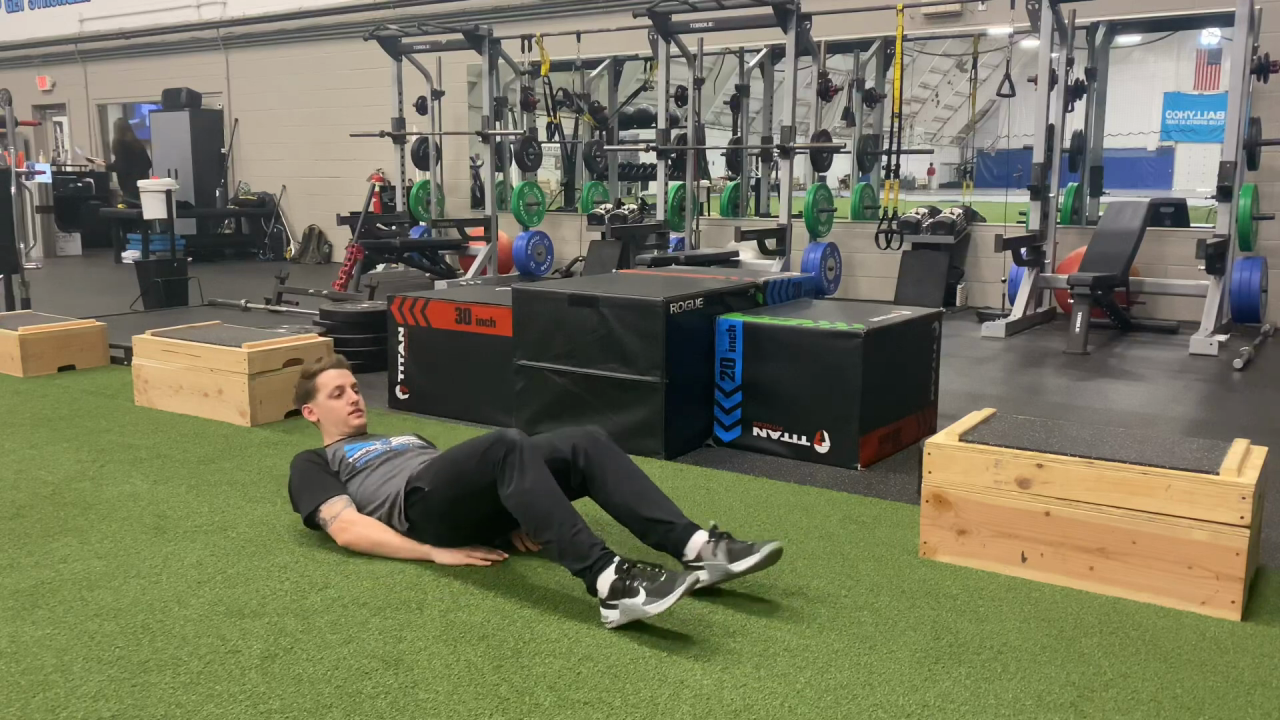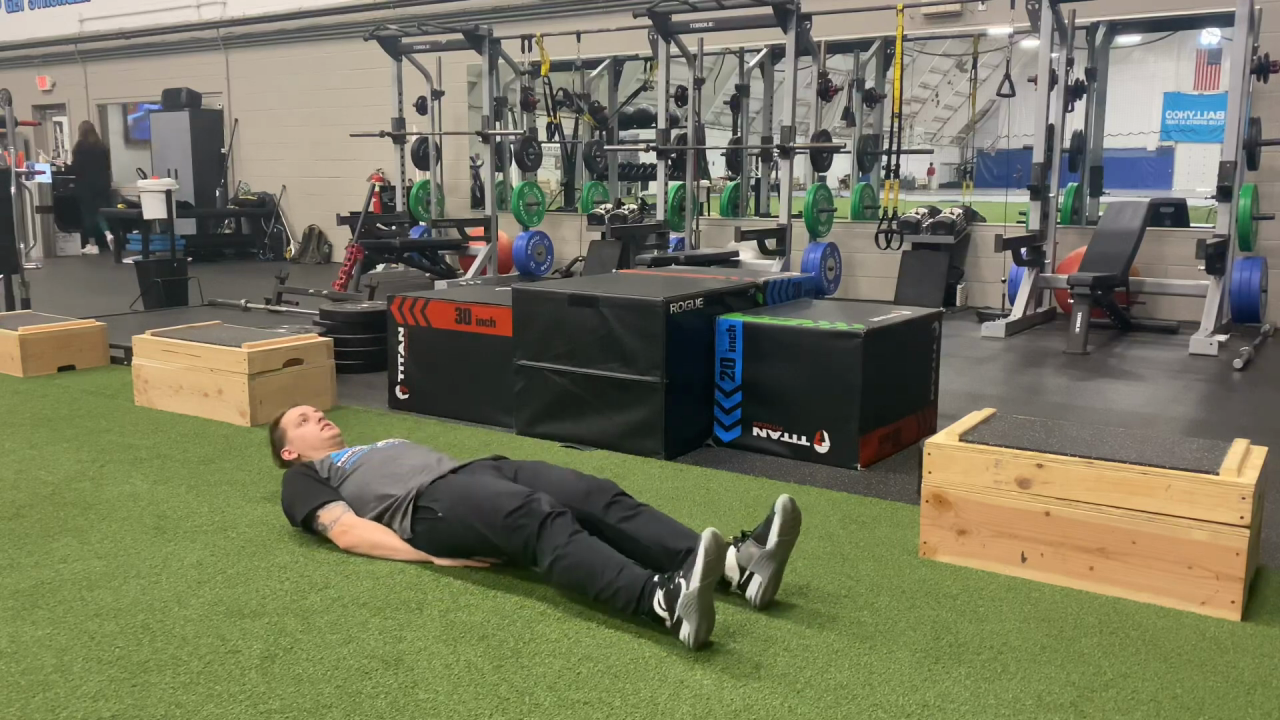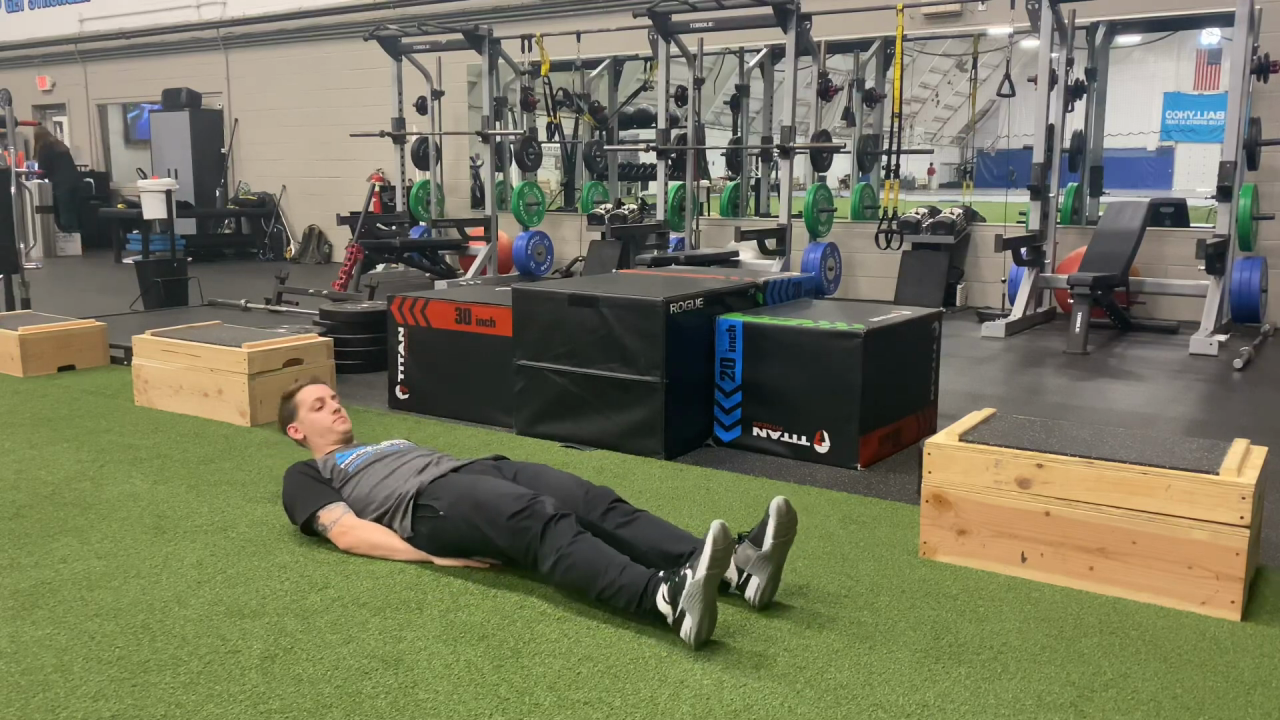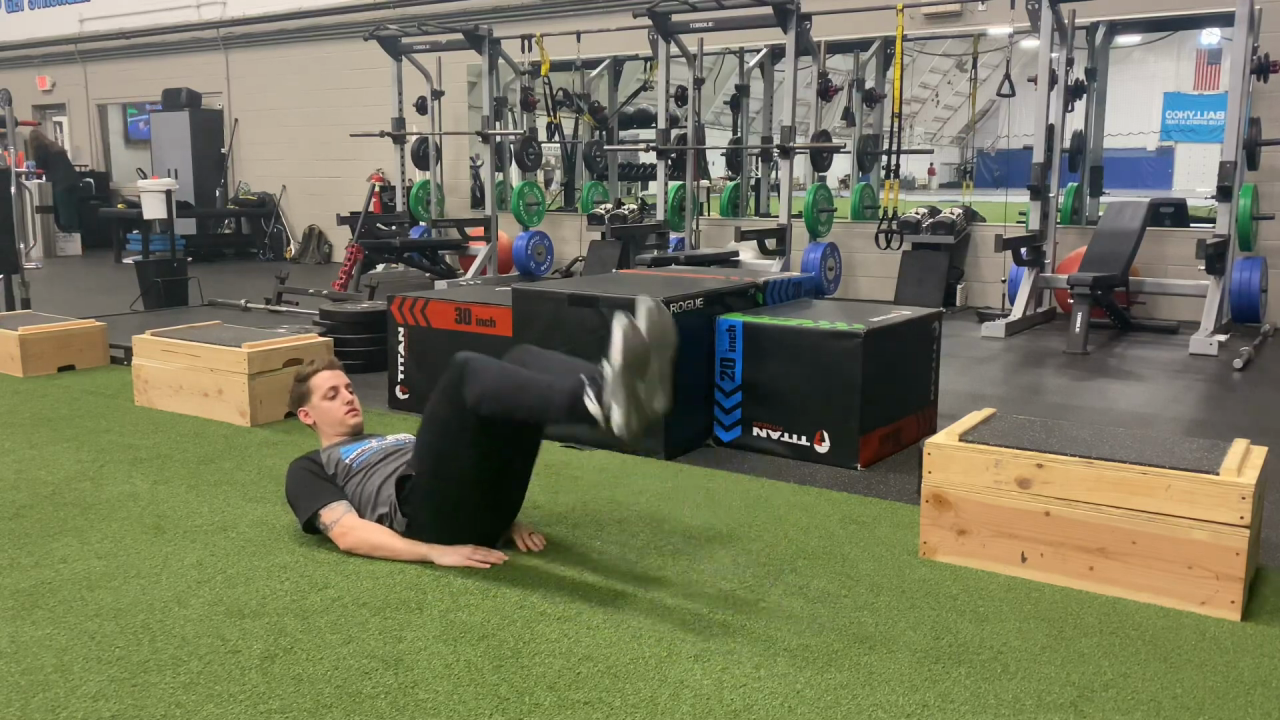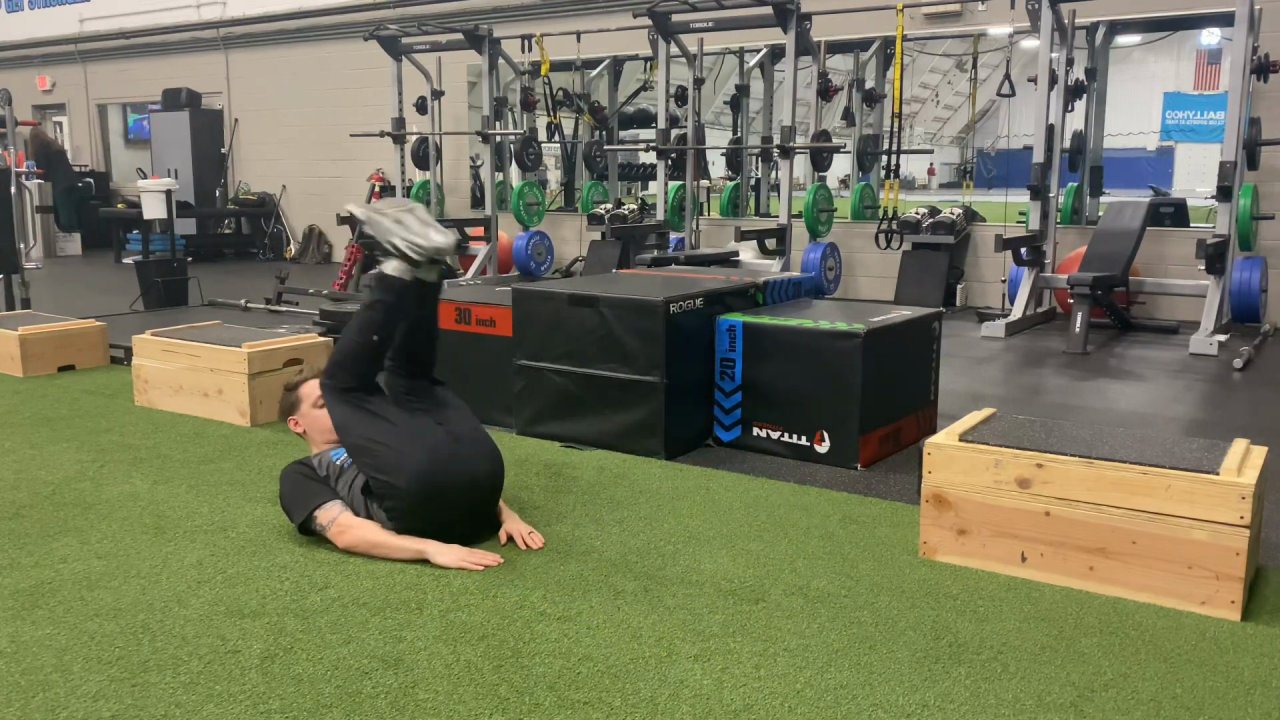
dt=1s
person 1, frame 1
left shoulder: (404, 438)
right shoulder: (313, 465)
right elbow: (348, 529)
left wrist: (509, 518)
right wrist: (436, 552)
left hip: (478, 503)
right hip: (422, 505)
left knee: (587, 445)
right knee: (509, 446)
left ankle: (701, 549)
right ankle: (610, 582)
person 1, frame 2
left shoulder: (383, 446)
right shoulder: (304, 480)
right elbow: (346, 532)
right wrist: (432, 555)
right hip: (430, 503)
left knee: (600, 499)
right knee: (541, 521)
left ankle: (736, 563)
right ankle: (665, 599)
person 1, frame 3
left shoulder: (389, 444)
right shoulder: (307, 477)
right elbow: (347, 532)
right wrist: (433, 554)
right hip: (429, 504)
left knee: (595, 504)
right knee: (541, 522)
left ankle: (734, 565)
right ankle: (668, 598)
person 1, frame 4
left shoulder: (386, 434)
right shoulder: (311, 469)
right elbow: (345, 532)
left wrist: (505, 516)
right wrist: (432, 550)
left hip: (477, 502)
right hip: (430, 511)
left knee: (524, 364)
right knee: (466, 372)
left ankle: (618, 394)
right ankle: (605, 403)
person 1, frame 5
right shoulder: (302, 475)
right elbow: (345, 533)
left wrist: (505, 513)
right wrist: (432, 551)
left hip: (475, 493)
right hip: (423, 508)
left knee: (405, 374)
right knee: (341, 379)
left ankle: (413, 264)
right ankle: (404, 265)
